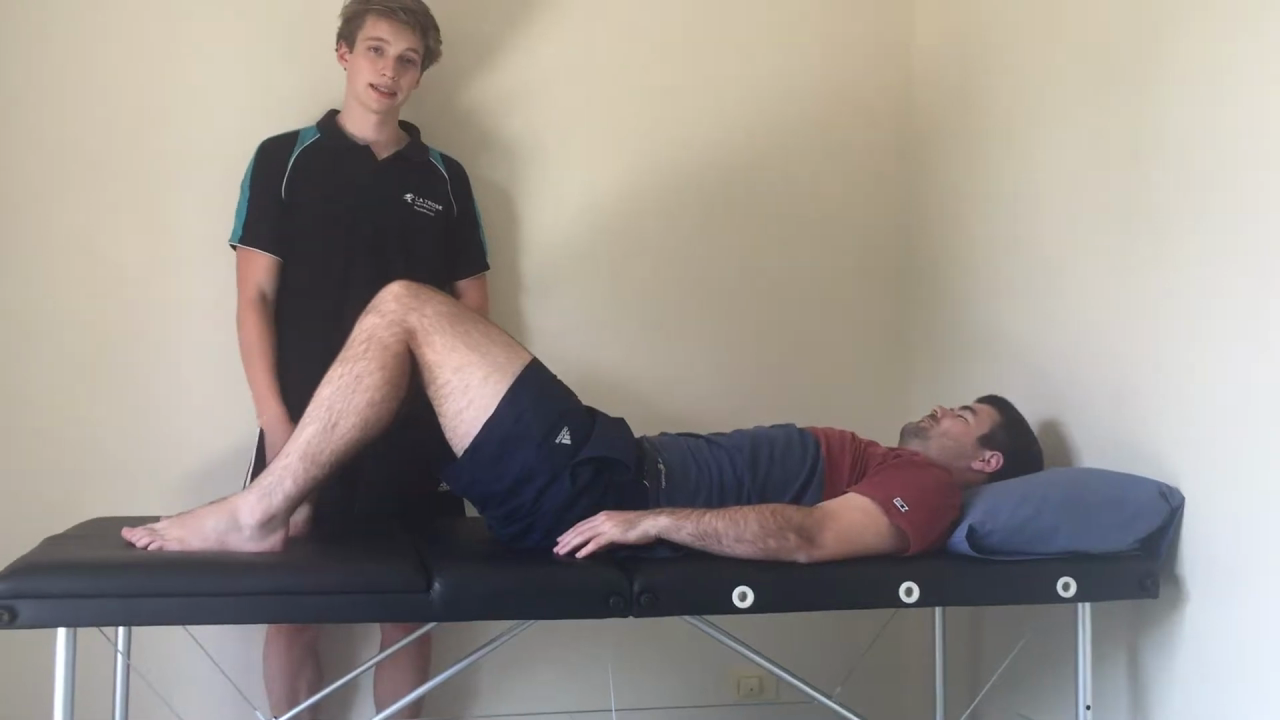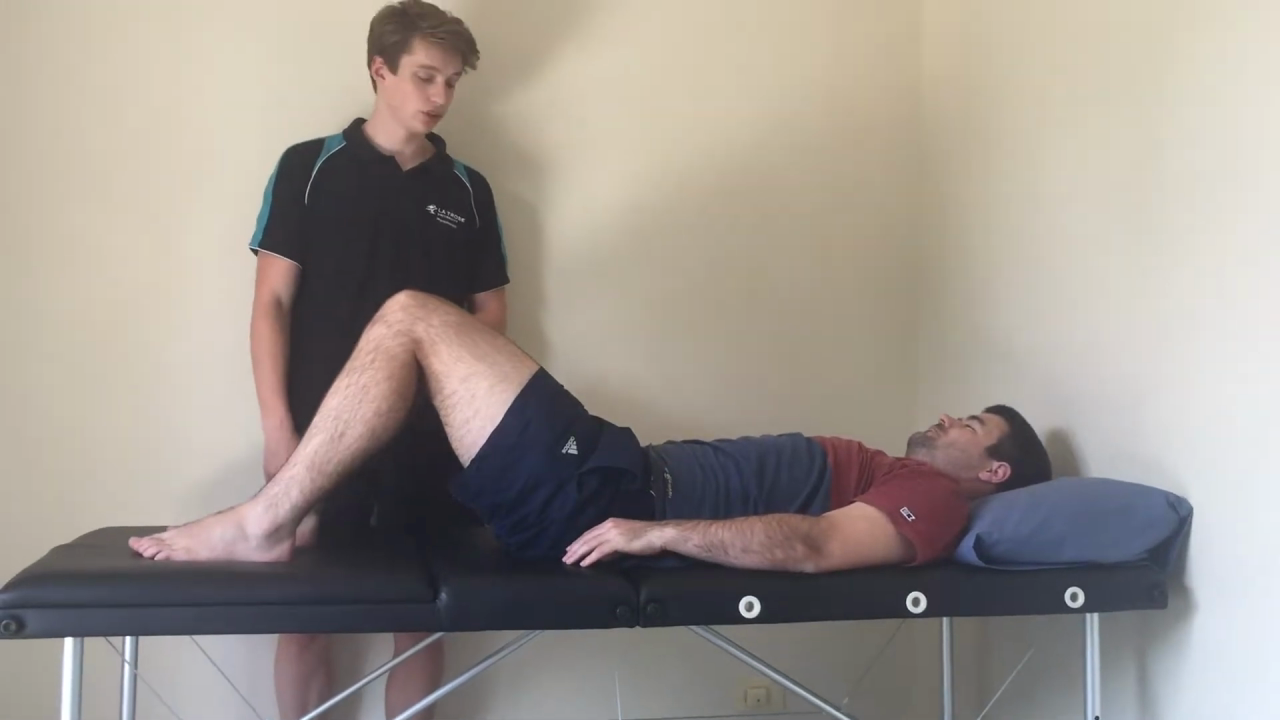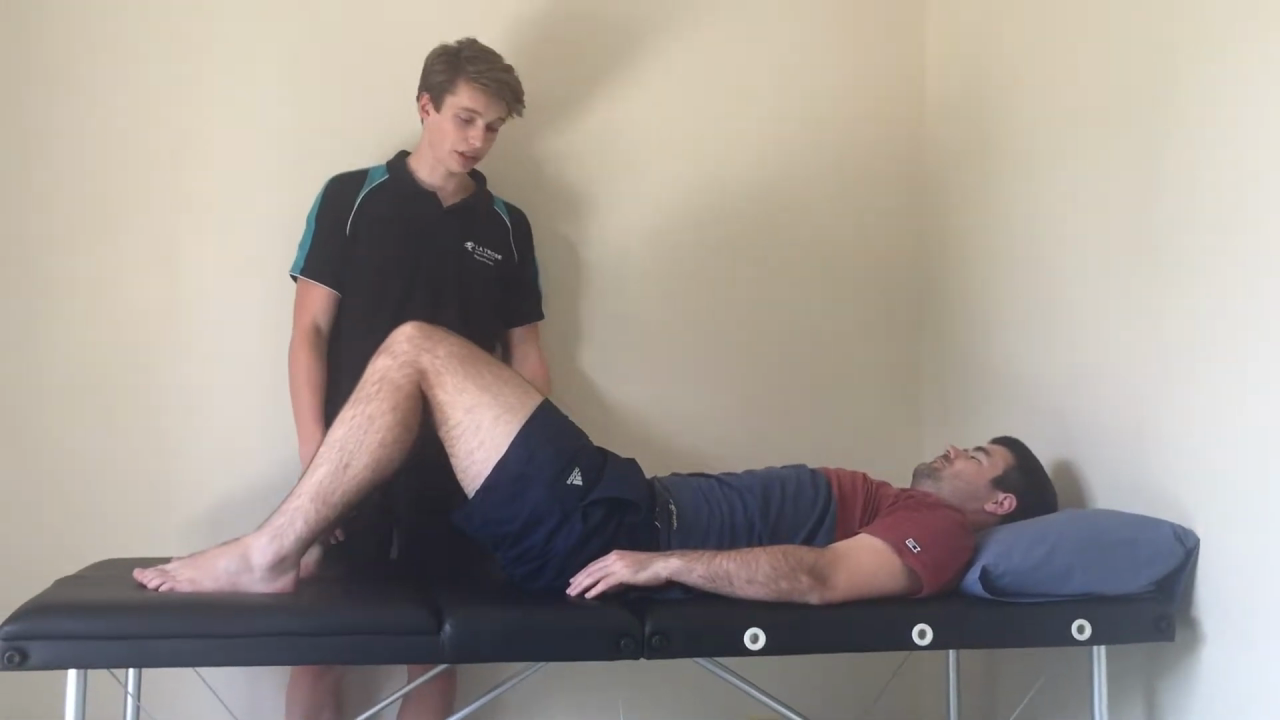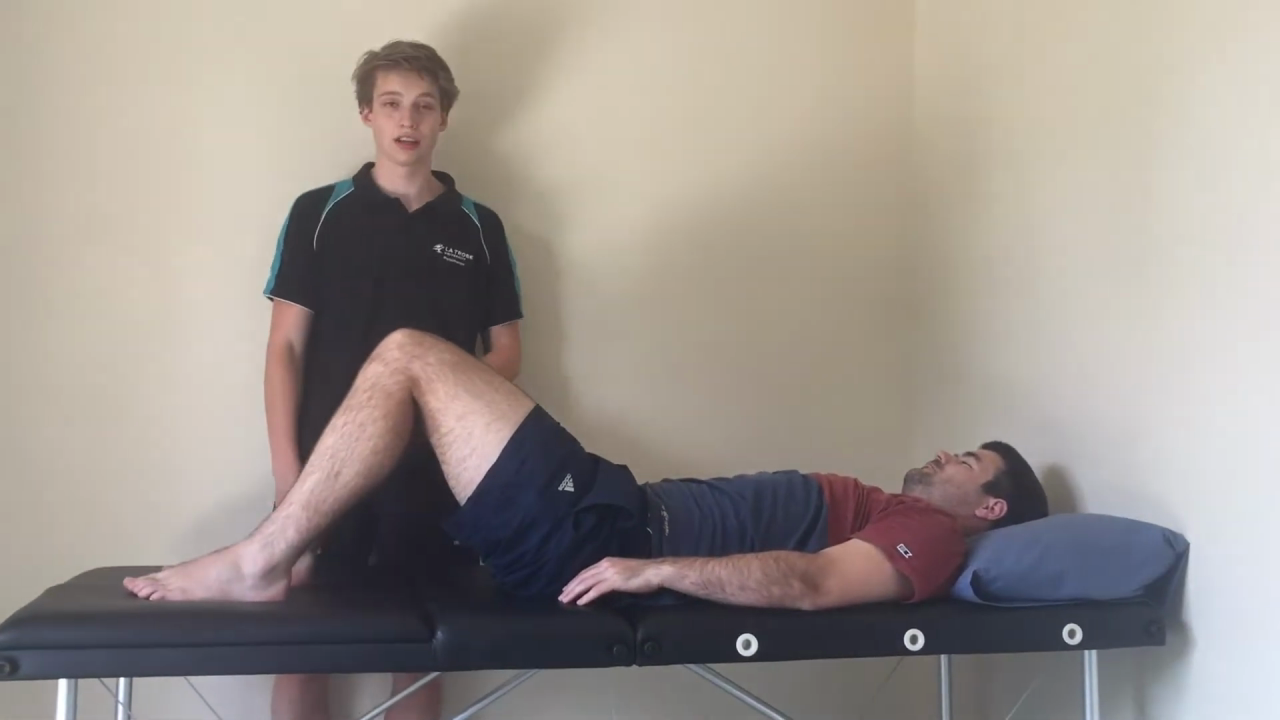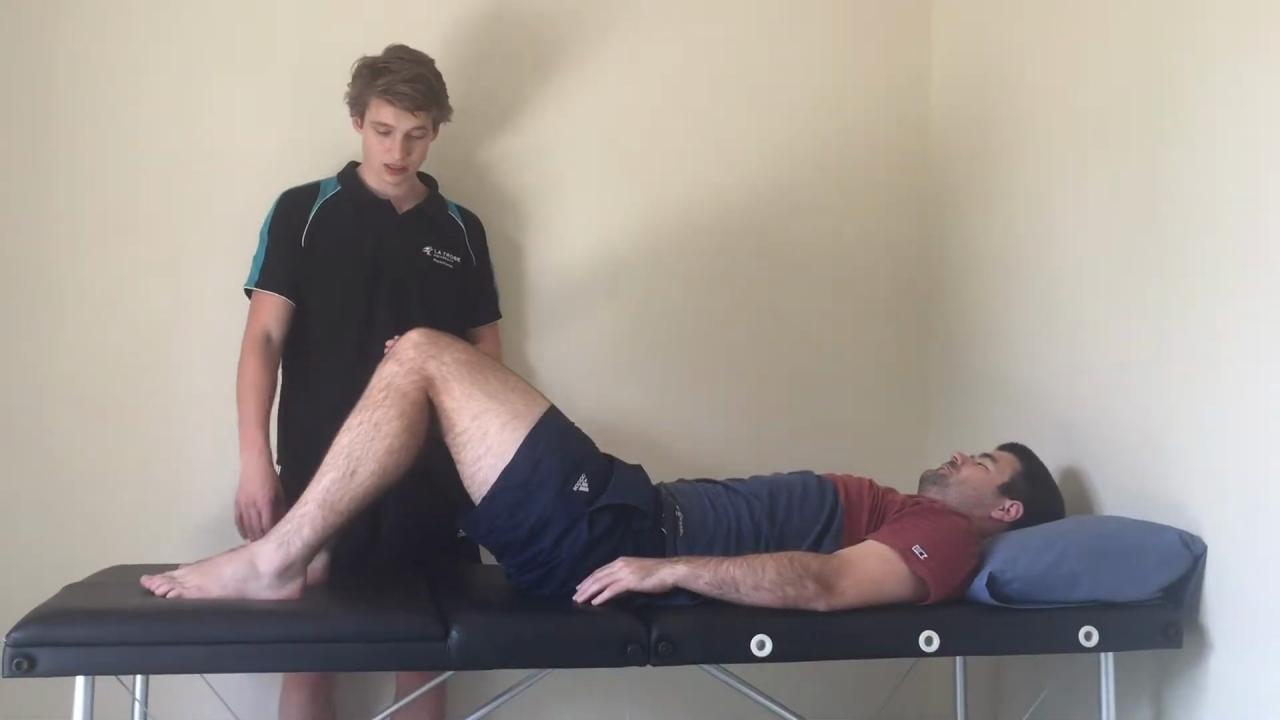
dt=1s
person 1, frame 1
left shoulder: (926, 490)
right shoulder: (882, 468)
left elbow: (805, 537)
left wrist: (653, 519)
left hip: (601, 489)
right hip: (624, 470)
left knee: (406, 306)
right knee: (412, 320)
left ankle: (257, 513)
right ankle: (283, 504)
person 1, frame 2
left shoulder: (930, 501)
right shoulder: (889, 480)
left elbow: (810, 547)
left wrist: (656, 532)
left hip: (606, 499)
right hip: (627, 479)
left knee: (412, 316)
right knee: (419, 329)
left ankle: (265, 522)
right ankle: (291, 515)
person 1, frame 3
left shoulder: (937, 532)
right shoulder: (894, 511)
left elbow: (815, 579)
left wrist: (659, 563)
left hip: (612, 532)
right hip: (634, 510)
left knee: (417, 348)
right knee: (420, 357)
left ankle: (269, 554)
right ankle: (287, 547)
person 1, frame 4
left shoulder: (928, 537)
right shoulder: (882, 514)
left elbow: (808, 584)
left wrist: (654, 569)
left hip: (602, 537)
right hip: (625, 516)
left knee: (408, 355)
right knee: (413, 367)
left ankle: (259, 562)
right ankle: (283, 553)
person 1, frame 5
left shoulder: (944, 539)
right shoulder: (902, 518)
left elbow: (820, 585)
left wrist: (664, 570)
left hip: (618, 538)
right hip: (639, 518)
left knee: (424, 355)
right knee: (428, 364)
left ankle: (277, 560)
right ankle: (301, 552)
person 2, frame 1
left shoulder: (443, 176)
right shoulder: (282, 160)
left elbow: (472, 303)
right elbow: (255, 297)
right wrist: (276, 420)
left hip: (415, 428)
right hip: (308, 425)
person 2, frame 2
left shoulder: (466, 189)
right shoulder: (309, 168)
left elbow: (491, 314)
right elbow: (272, 304)
right wrist: (278, 429)
left hip: (432, 435)
person 2, frame 3
left shoulder: (506, 225)
right shoulder: (351, 198)
left elbow: (525, 350)
right elbow: (310, 333)
right wrist: (314, 457)
left hip: (457, 466)
person 2, frame 4
left shoulder: (478, 226)
right shoulder: (318, 213)
left elbow: (506, 352)
right elbow: (286, 349)
right wrist: (286, 470)
left hip: (434, 469)
person 2, frame 5
left shoulder: (462, 229)
right shoulder: (302, 211)
left elbow: (488, 352)
right elbow: (264, 339)
right wrist: (255, 459)
left hip: (431, 468)
right hip: (322, 465)
